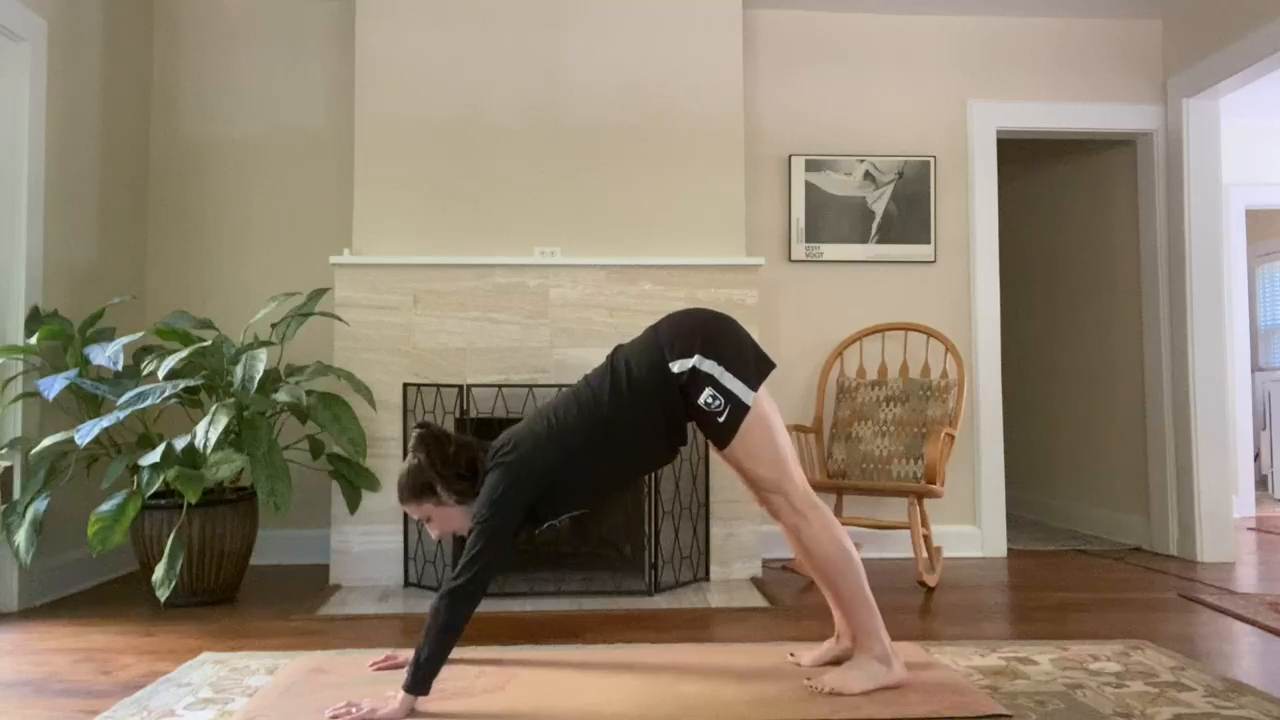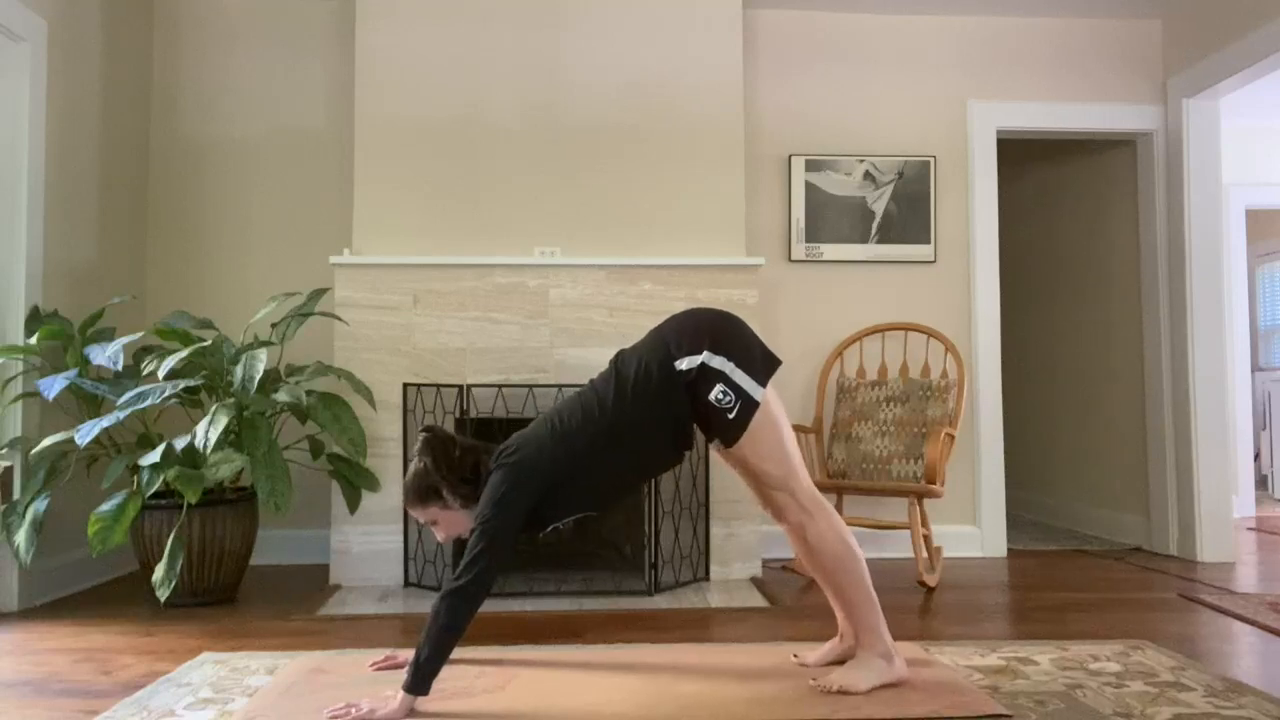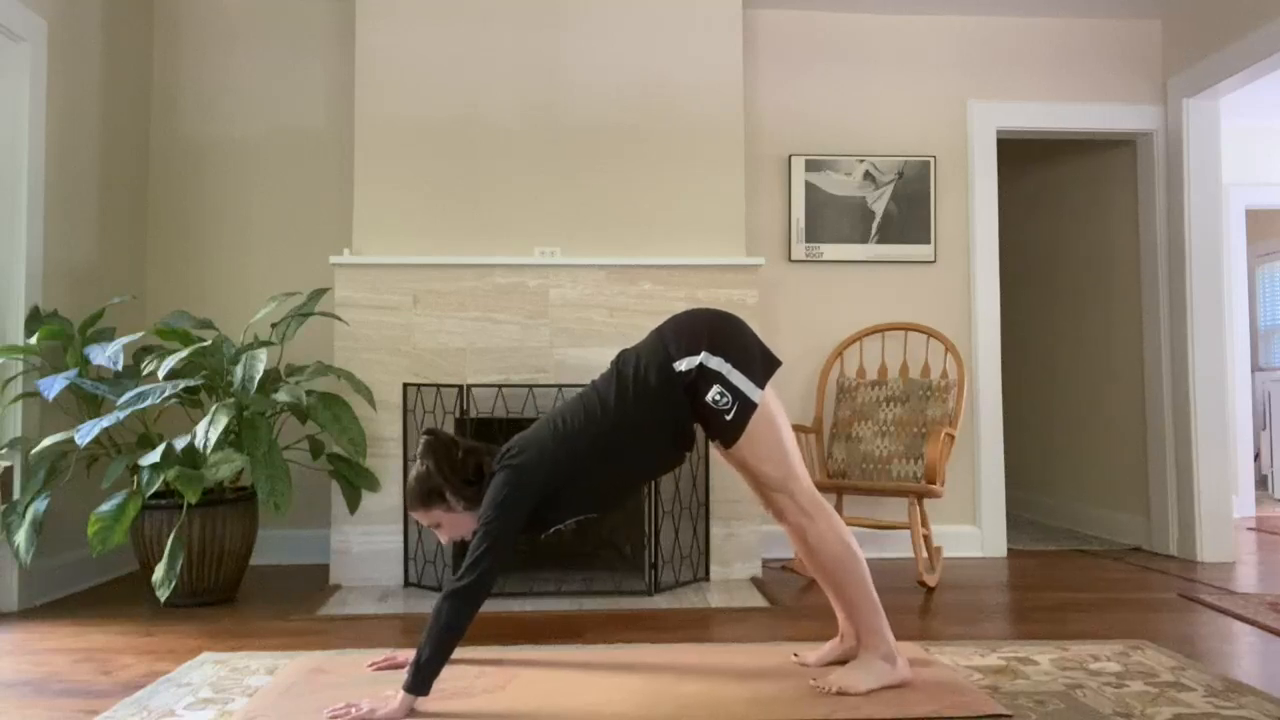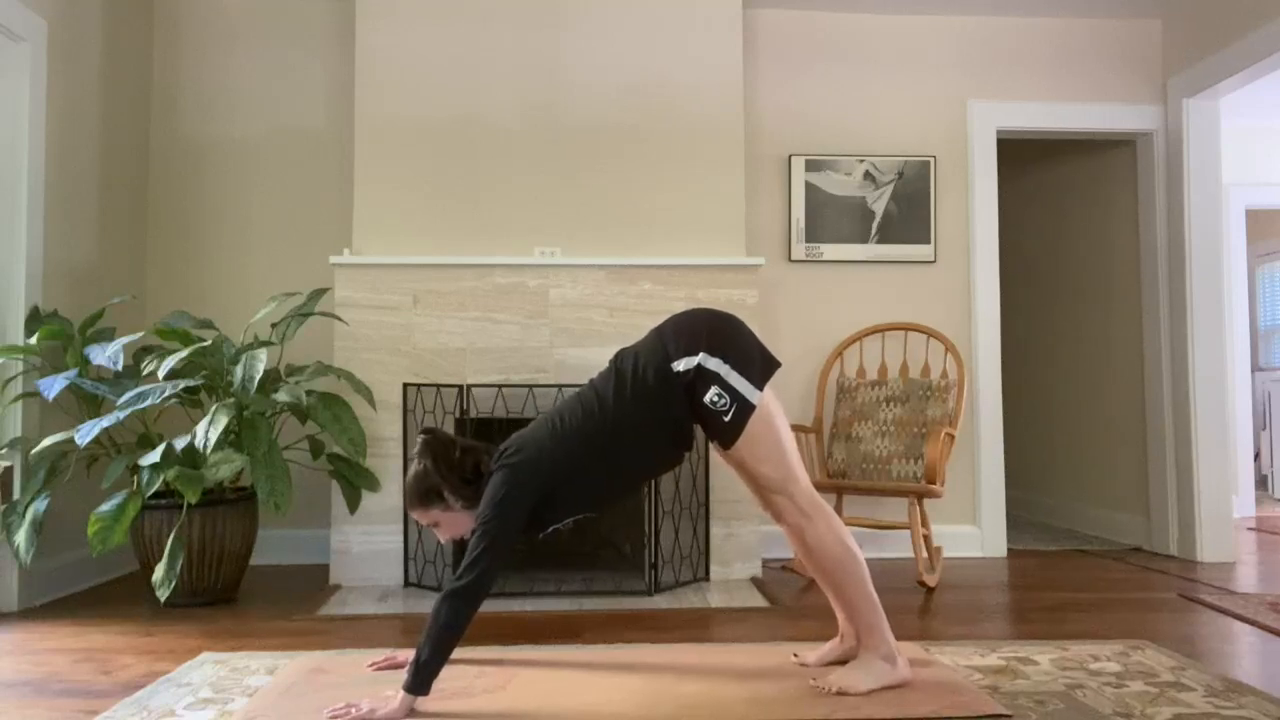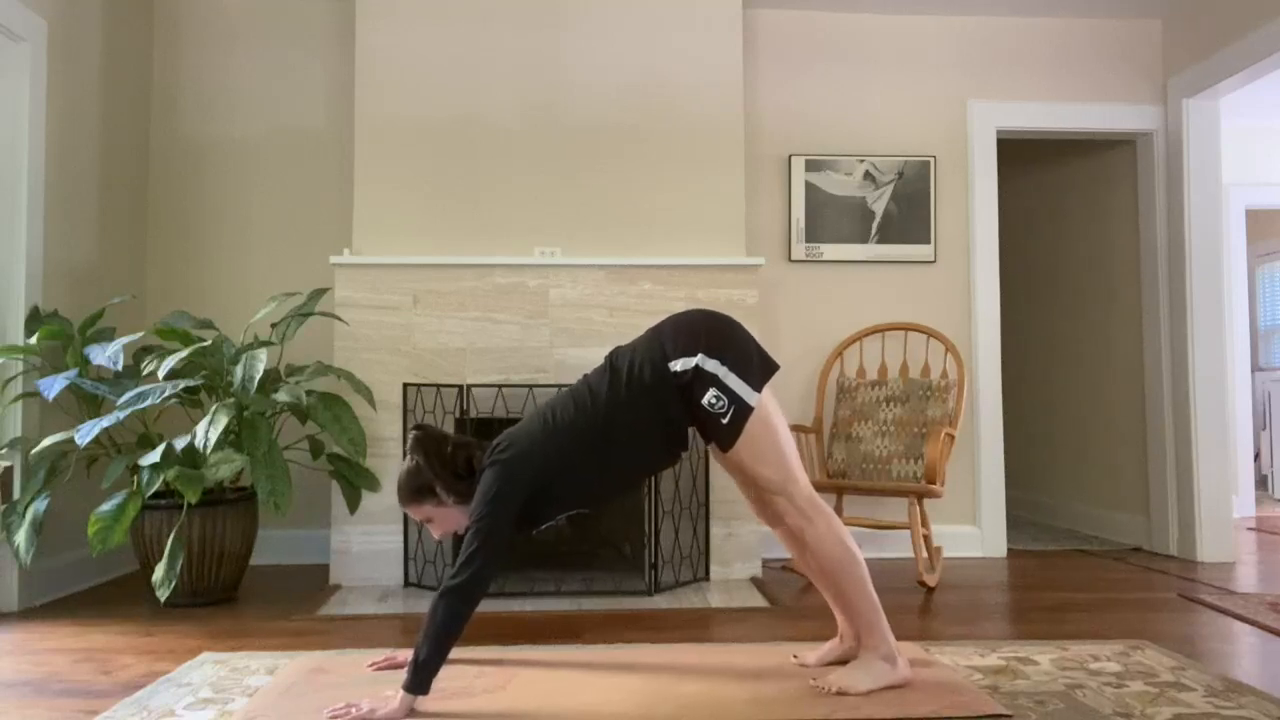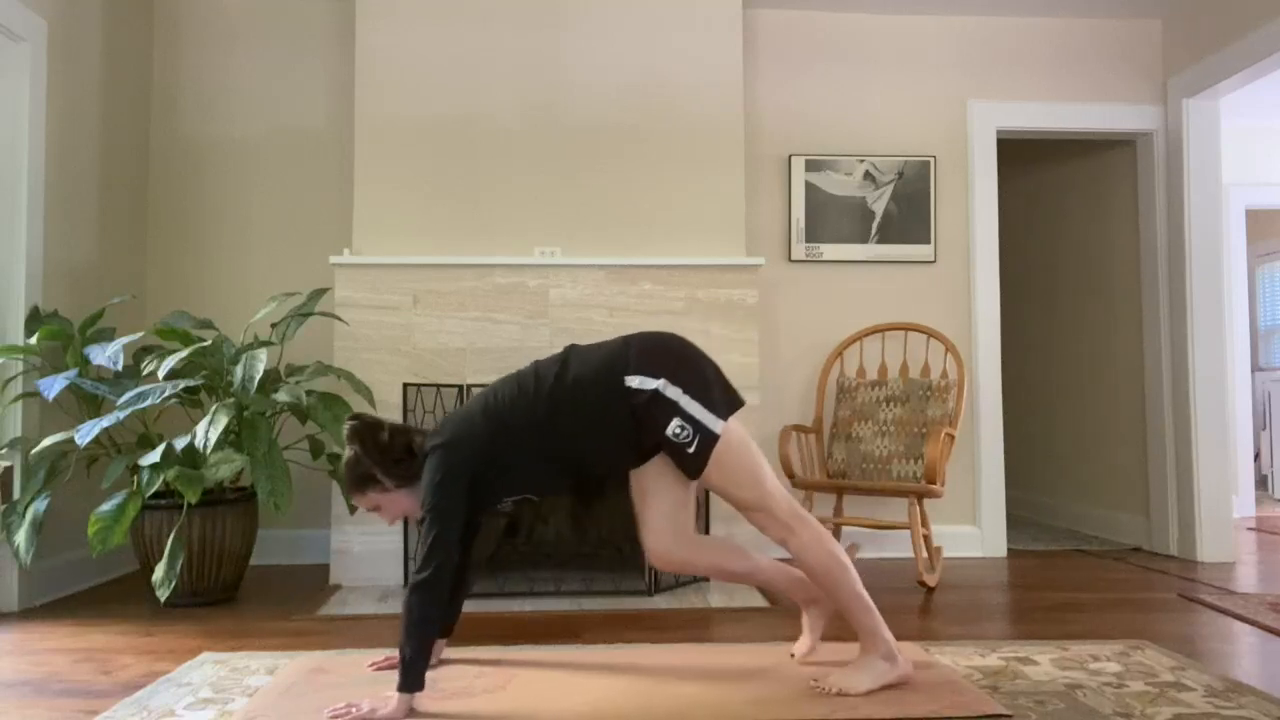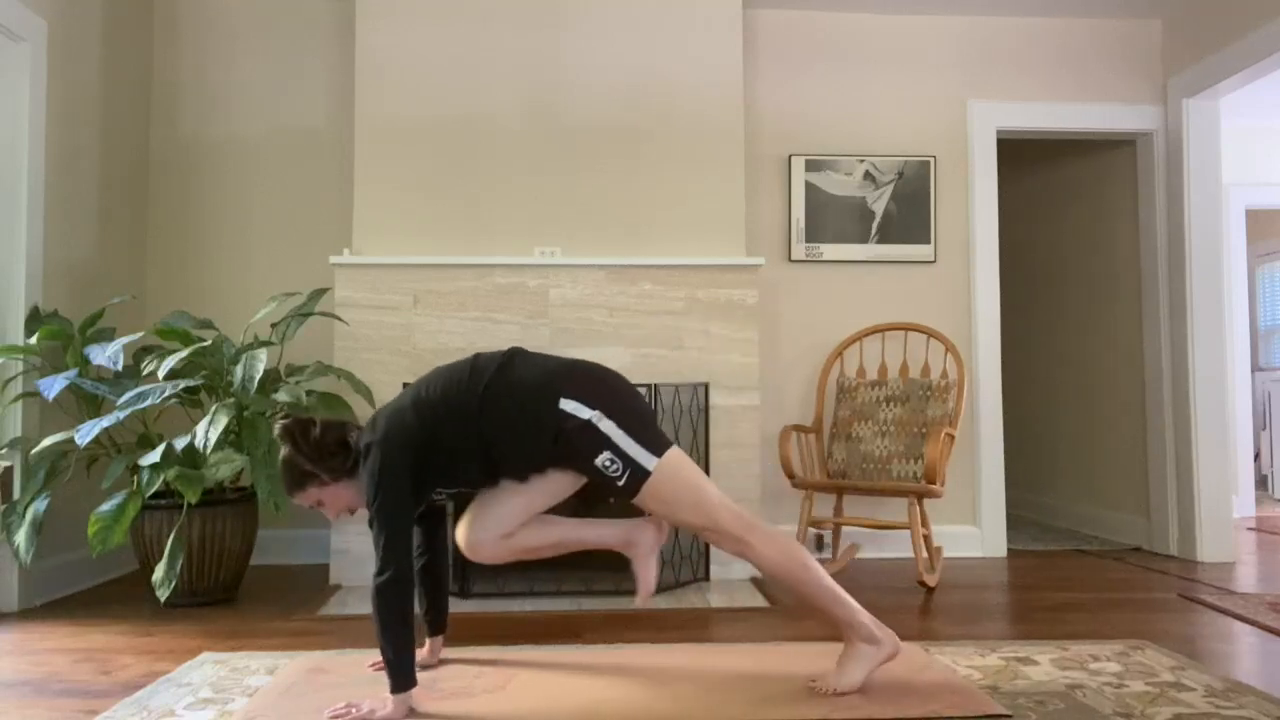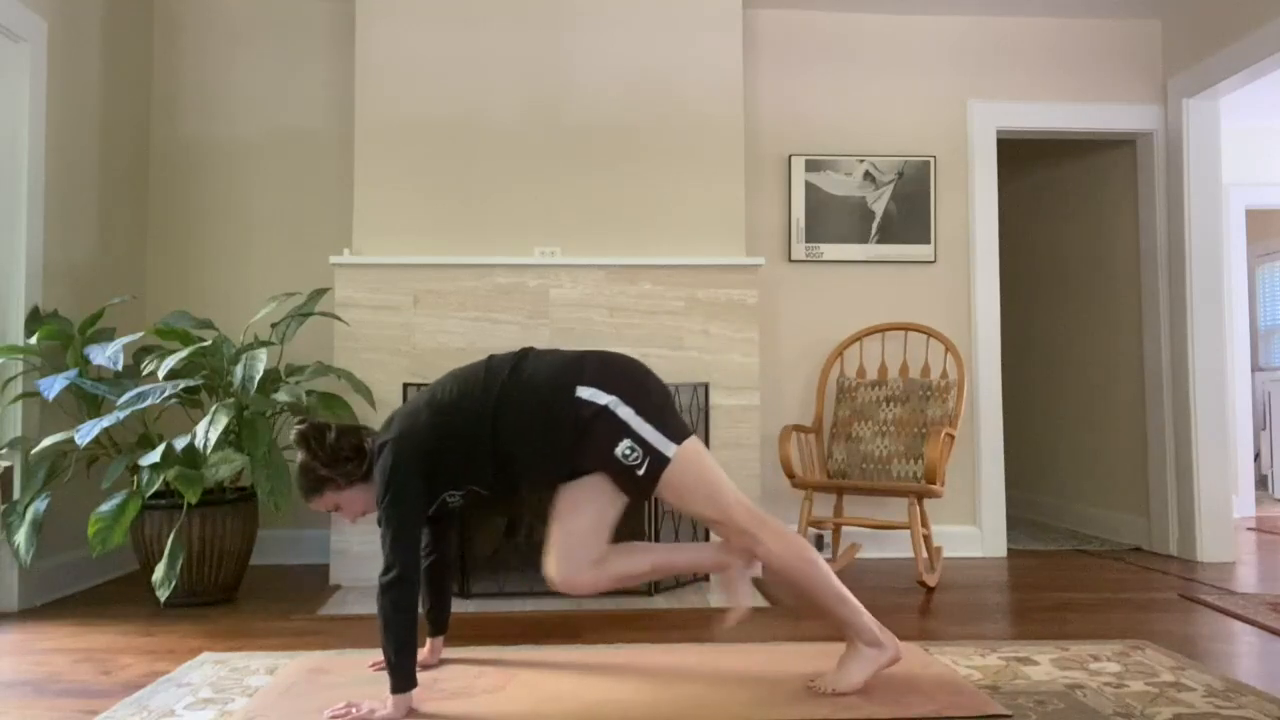
dt=0.4s
person 1, frame 1
left shoulder: (507, 476)
right shoulder: (501, 473)
left elbow: (466, 585)
right elbow: (468, 580)
right wrist: (428, 651)
left hip: (692, 359)
right hip: (684, 364)
left knee: (790, 500)
right knee: (781, 501)
left ankle: (877, 654)
right ankle: (850, 634)
person 1, frame 2
left shoulder: (513, 478)
right shoulder: (506, 476)
left elbow: (467, 586)
right elbow: (470, 583)
right wrist: (428, 651)
left hip: (700, 357)
right hip: (690, 364)
left knee: (795, 501)
right knee: (783, 504)
left ankle: (879, 651)
right ankle: (852, 634)
person 1, frame 3
left shoulder: (515, 481)
right shoulder: (508, 477)
left elbow: (469, 586)
right elbow: (471, 584)
right wrist: (430, 651)
left hip: (699, 359)
right hip: (690, 365)
left knee: (796, 501)
right knee: (784, 505)
left ankle: (882, 653)
right ankle: (852, 635)
person 1, frame 4
left shoulder: (513, 480)
right shoulder: (508, 476)
left elbow: (468, 585)
right elbow: (472, 583)
right wrist: (430, 649)
left hip: (698, 359)
right hip: (689, 364)
left knee: (795, 501)
right knee: (782, 505)
left ankle: (882, 653)
right ankle: (852, 635)
person 1, frame 5
left shoulder: (504, 477)
right shoulder: (500, 474)
left elbow: (465, 582)
right elbow: (469, 579)
right wrist: (428, 650)
left hip: (695, 361)
right hip: (687, 368)
left knee: (794, 503)
right knee: (775, 510)
left ankle: (883, 654)
right ankle: (852, 634)
person 1, frame 6
left shoulder: (443, 463)
right shoulder: (457, 461)
left elbow: (430, 574)
right elbow: (453, 557)
right wrist: (432, 643)
left hip: (650, 382)
right hip: (640, 397)
left knee: (774, 513)
right knee: (668, 550)
left ankle: (882, 651)
right ankle: (809, 591)
person 1, frame 7
left shoulder: (382, 455)
right shoulder: (396, 447)
left elbow: (391, 573)
left hip: (579, 408)
right hip: (563, 418)
left knee: (723, 523)
right knee: (478, 537)
left ankle: (867, 635)
right ankle: (630, 535)
person 1, frame 8
left shoulder: (395, 459)
right shoulder: (416, 454)
left elbow: (399, 575)
right elbow: (435, 542)
right wrist: (435, 639)
left hip: (597, 398)
right hip: (582, 413)
left knee: (738, 519)
right knee: (572, 574)
left ankle: (870, 638)
right ankle: (725, 559)
